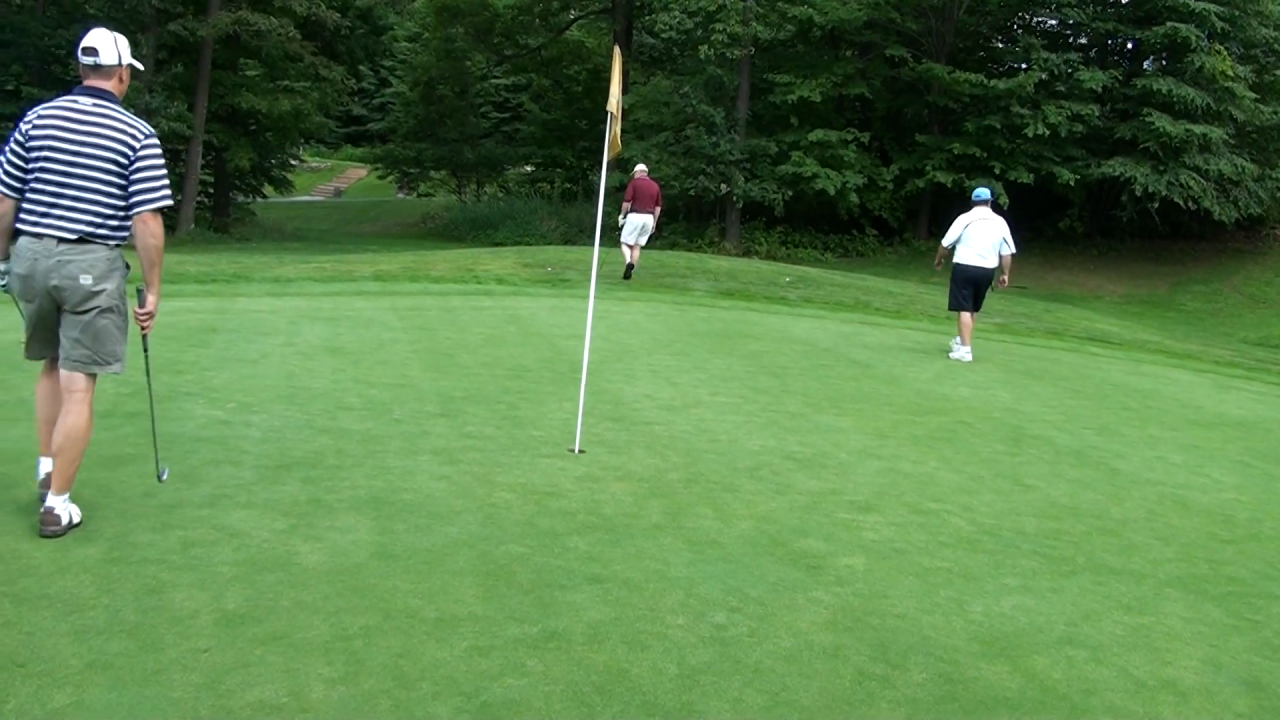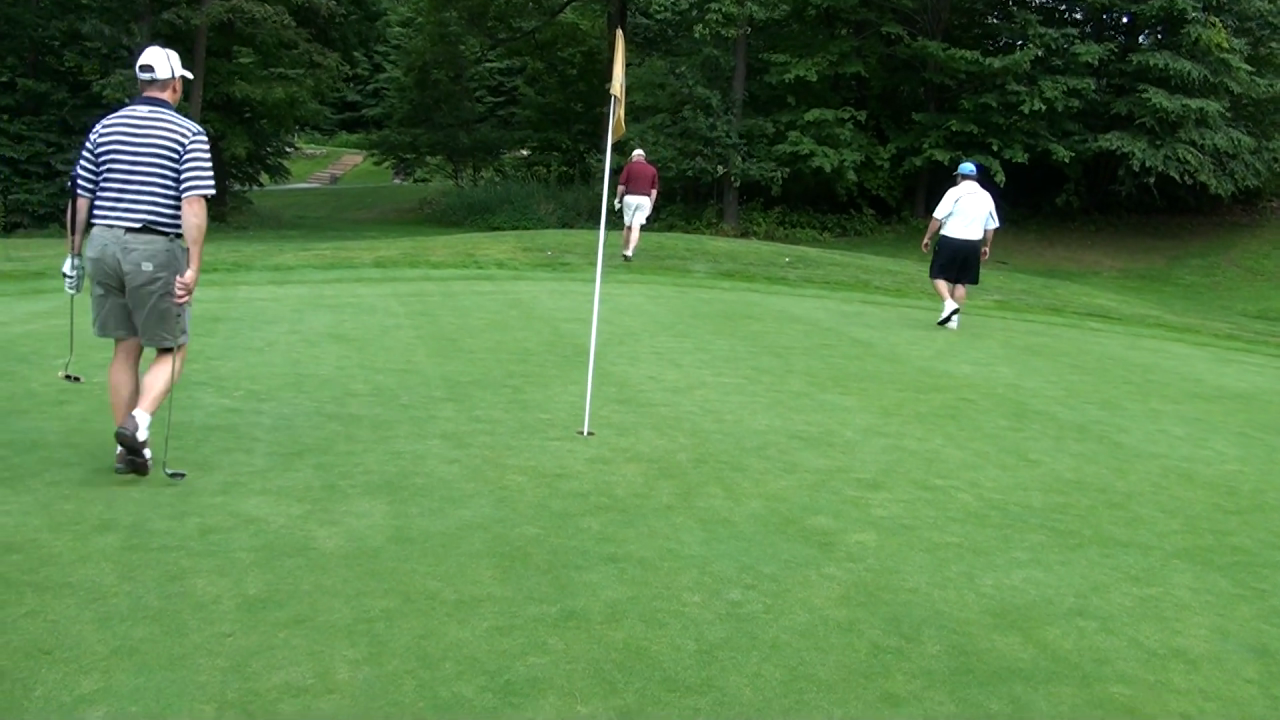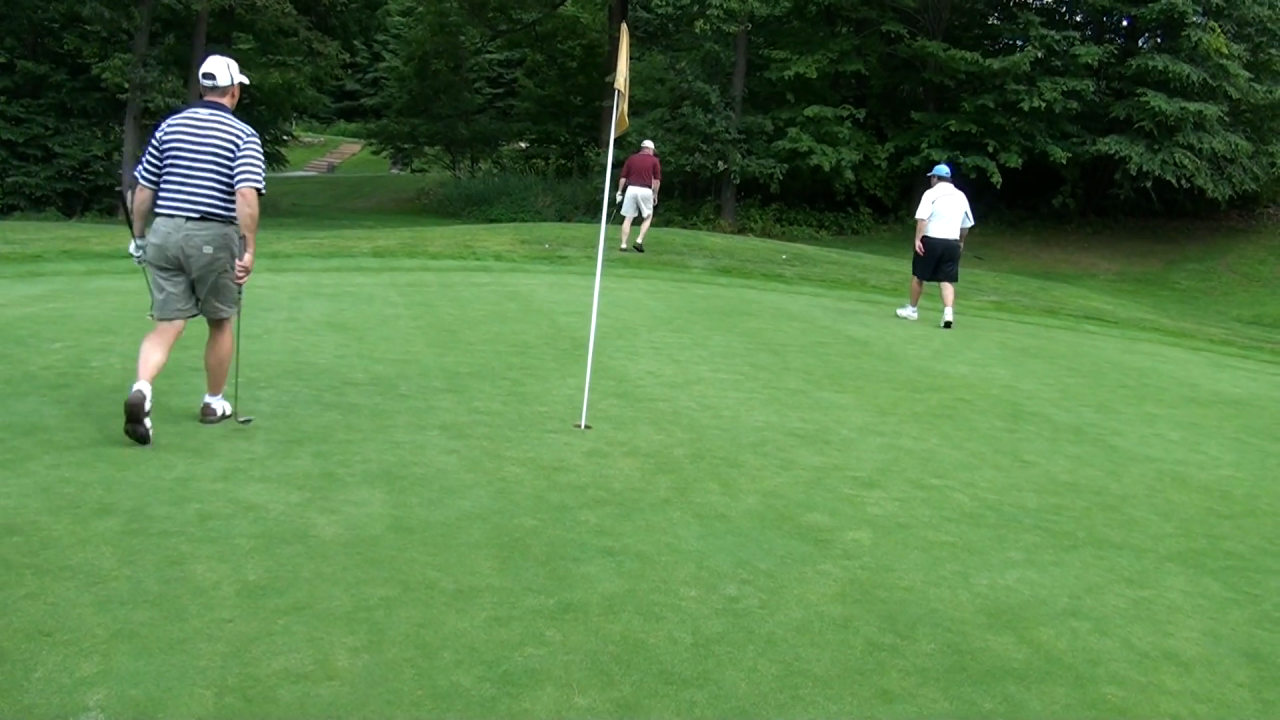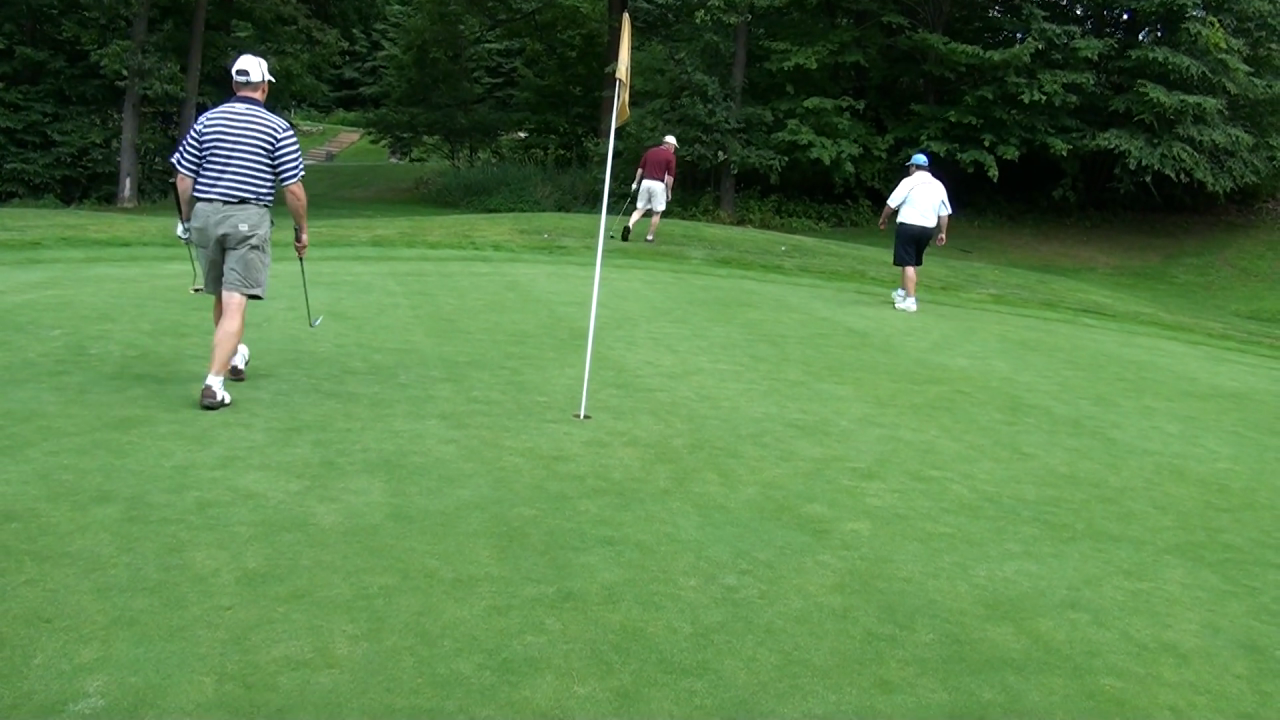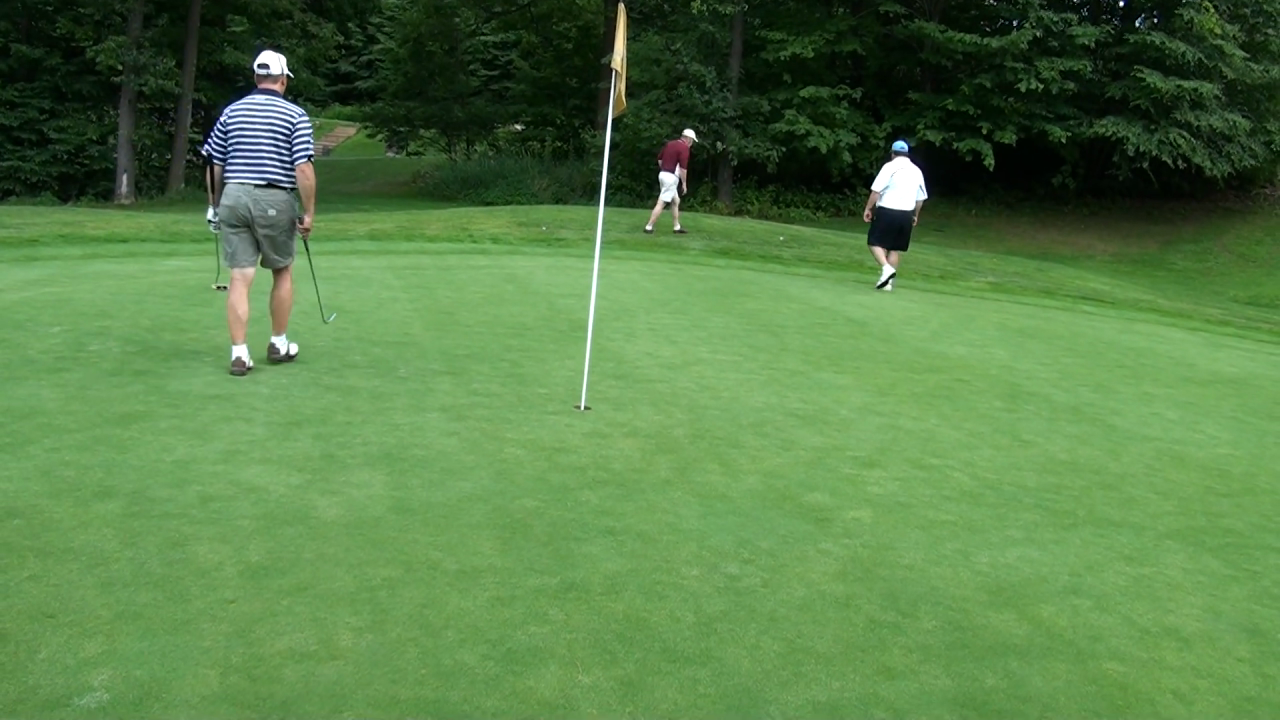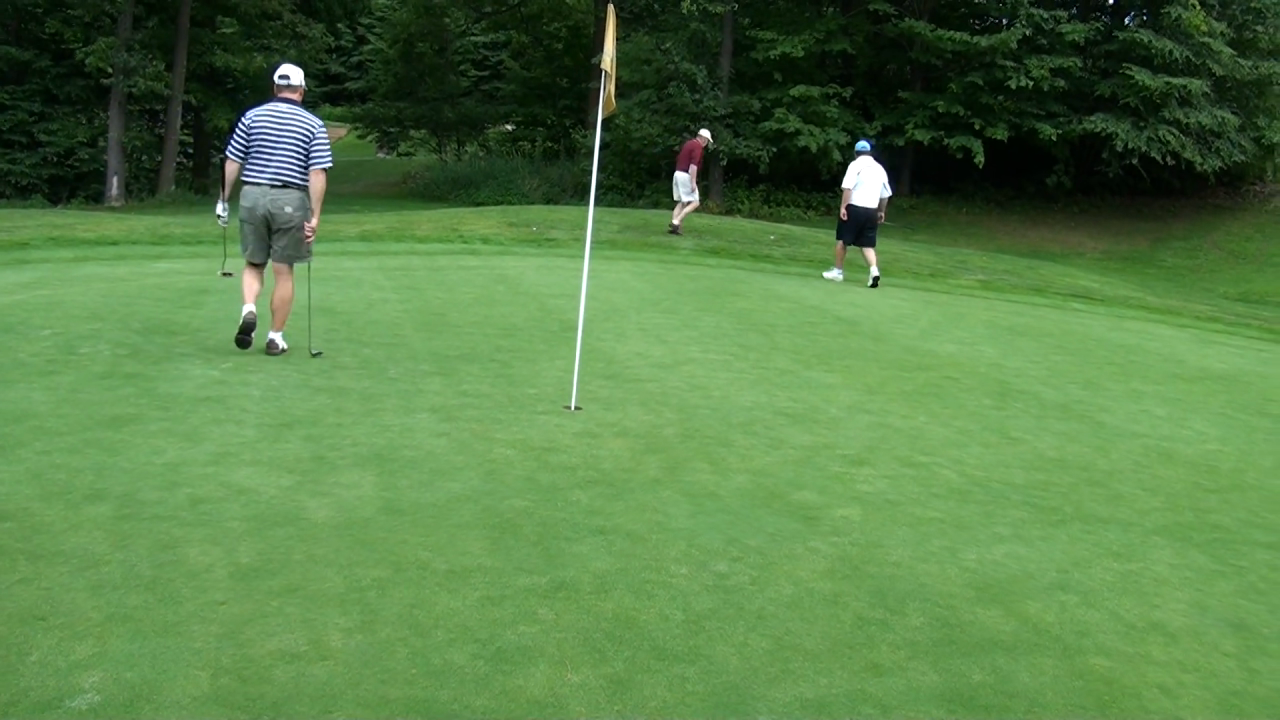
dt=0.4s
person 1, frame 1
right shoulder: (138, 134)
right elbow: (147, 220)
right wrist: (153, 289)
right hip: (94, 268)
left knee: (53, 369)
right knee: (77, 389)
left ankle: (47, 467)
right ankle: (56, 504)
person 1, frame 2
left shoulder: (104, 127)
right shoulder: (189, 134)
left elbow: (81, 199)
right elbow: (194, 205)
left wrist: (75, 254)
right wrist: (192, 268)
left hip: (105, 247)
right hip: (156, 253)
left knee: (125, 351)
right knee: (170, 354)
left ankle: (126, 445)
right ankle: (137, 423)
person 1, frame 3
left shoulder: (170, 126)
right shoulder: (244, 134)
left elbow: (143, 189)
right elbow: (246, 196)
left wrist: (139, 237)
right wrist: (248, 251)
left hip: (166, 234)
right hip: (213, 239)
left knee: (165, 328)
right knee: (220, 324)
left ankle: (140, 394)
right ankle: (214, 402)
person 1, frame 4
left shoulder: (206, 120)
right shoulder: (278, 127)
left elbow: (184, 177)
right elbow: (293, 187)
left wrist: (185, 219)
right wrist: (302, 229)
left hip: (207, 217)
right hip: (248, 220)
left knee: (222, 296)
right knee: (234, 305)
left ankle: (234, 358)
right ankle: (212, 384)
person 1, frame 5
left shoulder: (232, 112)
right shoulder: (295, 114)
left elbow: (215, 165)
right elbow: (303, 169)
left wrist: (215, 205)
right wrist: (309, 212)
left hip: (235, 199)
right hip: (275, 201)
left knee: (240, 280)
right knee: (282, 272)
left ankle: (239, 353)
right ankle: (278, 344)
person 1, frame 6
left shoulder: (252, 116)
right shoulder: (313, 124)
left elbow: (232, 163)
right elbow: (317, 173)
left wrist: (223, 200)
right wrist: (314, 215)
left hip: (253, 198)
right hip: (290, 201)
left knee: (254, 265)
right knee: (283, 272)
left ankle: (248, 313)
right ankle: (275, 337)
person 2, frame 1
left shoulder: (965, 219)
right shoulder: (1000, 223)
left elbow: (946, 243)
right elbow: (1006, 253)
left wrist: (938, 259)
right wrist: (1005, 274)
left hip: (964, 269)
right hip: (986, 271)
left knee: (964, 310)
right knee: (971, 309)
left ankle: (965, 350)
right ankle: (960, 341)
person 2, frame 2
left shoulder: (955, 192)
right shoulder: (986, 197)
left elbow: (938, 217)
right elbow: (990, 227)
left wrist: (927, 237)
right wrist: (986, 247)
left hip: (950, 241)
right hip: (973, 244)
left knee: (937, 276)
right knee: (961, 282)
left ankle: (949, 304)
right ankle: (953, 319)
person 2, frame 3
left shoulder: (932, 194)
right shoulder: (961, 197)
left elbow: (922, 218)
right elbow: (966, 224)
left wrist: (917, 239)
right wrist: (960, 241)
left hip: (930, 241)
right hip: (950, 243)
left knee: (919, 276)
right knee: (947, 281)
left ankle: (912, 310)
right ankle: (949, 312)
person 2, frame 4
left shoulder: (909, 182)
right shoulder: (938, 186)
left elbow: (891, 204)
right elbow: (944, 213)
left wrist: (883, 219)
right wrist: (942, 232)
left hip: (907, 227)
right hip: (927, 230)
left knee: (908, 264)
right knee: (912, 263)
left ankle: (911, 301)
right ankle: (902, 293)
person 2, frame 5
left shoulder: (890, 167)
right shoulder: (916, 171)
left elbow: (876, 190)
right elbow: (920, 198)
left wrist: (867, 209)
right wrist: (915, 215)
left hip: (887, 212)
right hip: (905, 214)
left knee: (874, 244)
right knee: (895, 249)
left ankle: (887, 268)
right ankle: (888, 281)
person 2, frame 6
left shoulder: (856, 165)
right shoulder: (880, 169)
left elbow: (847, 188)
right elbow: (885, 195)
left wrist: (842, 207)
right wrist: (881, 212)
left hip: (854, 208)
right hip: (871, 211)
left knee: (843, 241)
right knee: (867, 245)
left ankle: (838, 272)
right ankle: (874, 271)
